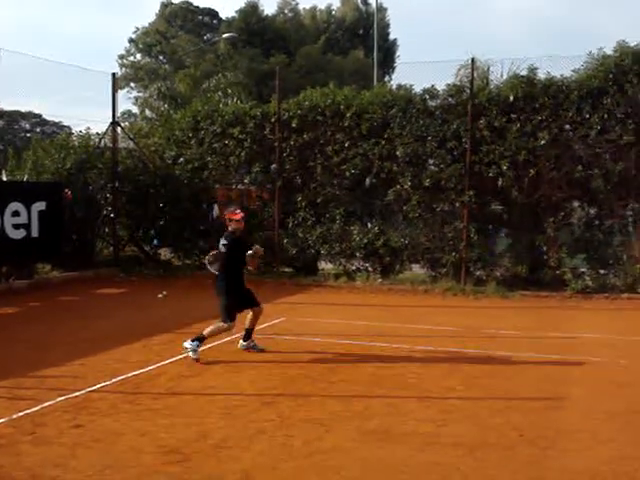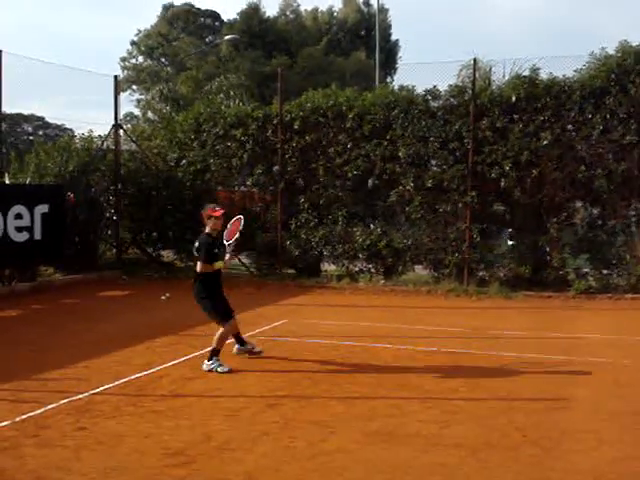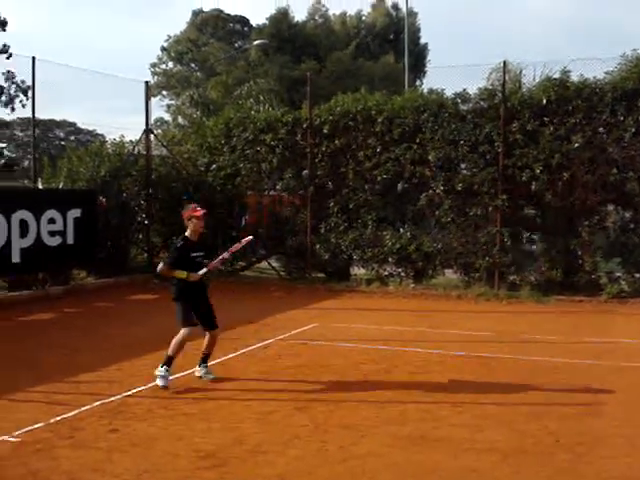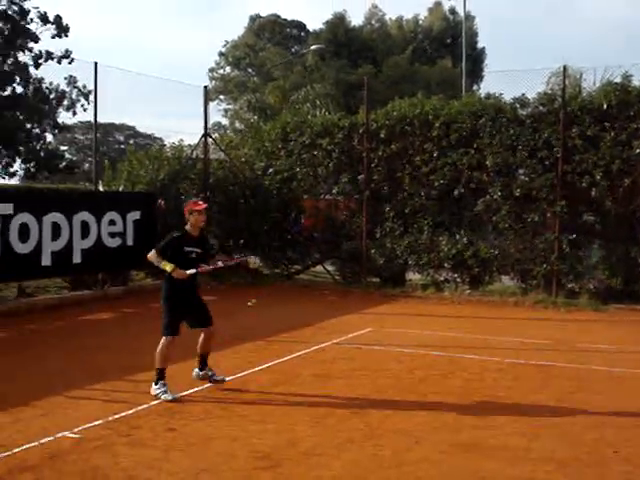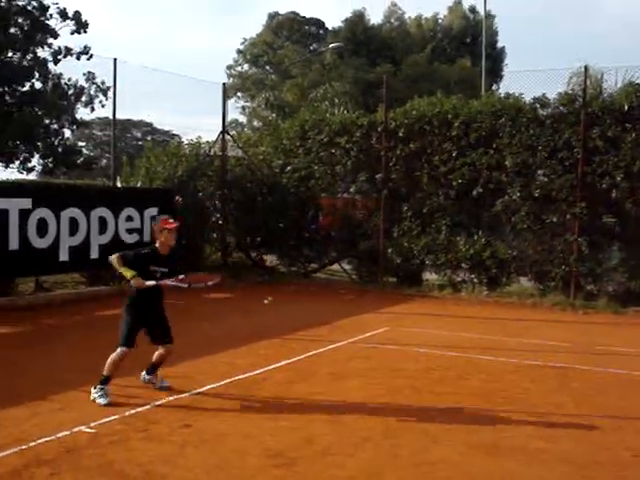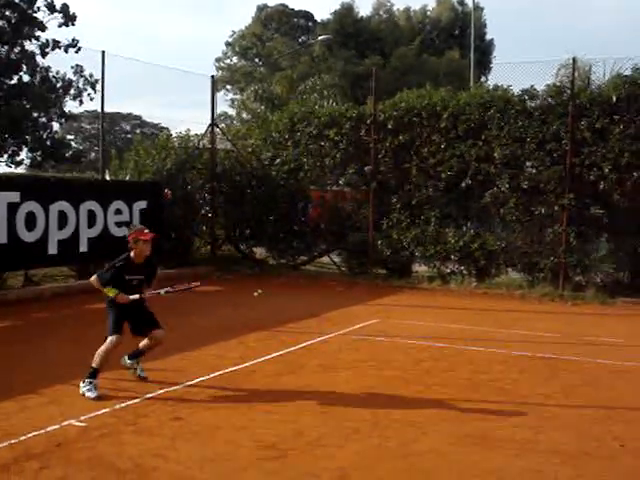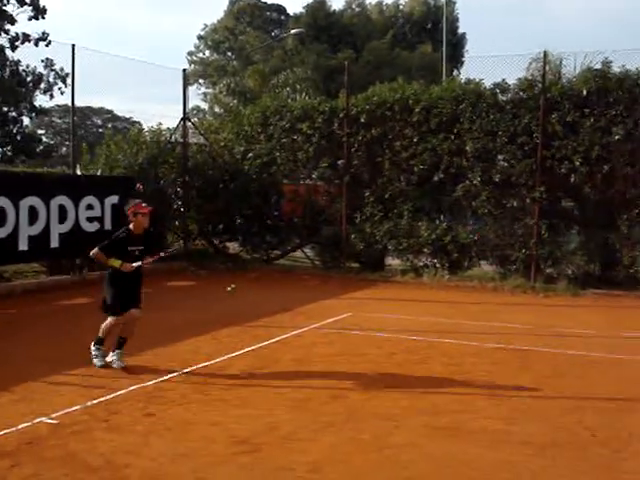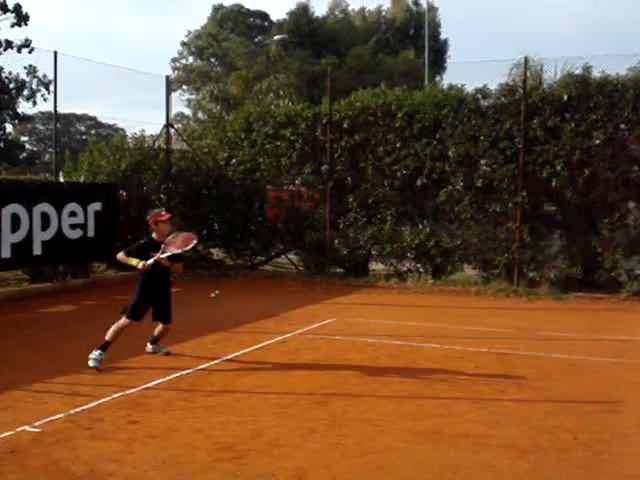
dt=0.3s
person 1, frame 1
left shoulder: (228, 238)
right shoulder: (237, 238)
left elbow: (214, 257)
right elbow: (258, 251)
right wrist: (253, 255)
left hip: (236, 284)
right hip: (227, 287)
left knee: (257, 309)
right knee: (227, 324)
left ankle: (247, 341)
right ankle: (193, 343)
person 1, frame 2
left shoulder: (214, 239)
right shoulder: (205, 242)
right elbow: (201, 268)
left wrist: (223, 260)
right wrist: (221, 263)
left hip: (214, 288)
right hip: (205, 291)
left knee: (230, 320)
right knee: (227, 325)
left ankle: (241, 344)
right ankle: (211, 360)
person 1, frame 3
left shoulder: (201, 243)
right shoulder: (180, 246)
right elbow: (162, 269)
right wrist: (185, 275)
left hip: (201, 295)
right hip: (184, 295)
left knee: (213, 332)
right knee: (188, 331)
left ankle: (202, 366)
right ankle: (164, 368)
person 1, frame 4
left shoulder: (203, 240)
right shoulder: (176, 239)
left elbow: (207, 262)
right elbow: (152, 256)
left wrist: (217, 261)
right wrist: (172, 268)
left hip: (191, 293)
right hip: (173, 295)
left knee: (208, 330)
right knee: (169, 338)
left ankle: (202, 369)
right ankle: (159, 383)
person 1, frame 5
left shoulder: (173, 258)
right shoulder: (143, 255)
right elbow: (114, 259)
right wrist: (132, 276)
left hip: (154, 306)
right hip: (135, 306)
left knee: (167, 347)
right knee: (125, 349)
left ankle: (150, 374)
right ankle: (99, 388)
person 1, frame 6
left shoulder: (150, 265)
right shoulder: (119, 265)
right elbow: (94, 280)
left wrist: (144, 292)
right wrist: (115, 294)
left hip: (137, 303)
right hip: (118, 305)
left knee: (158, 335)
right knee: (114, 340)
left ankle: (132, 359)
right ankle: (89, 381)
person 1, frame 7
left shoulder: (147, 236)
right shoulder: (121, 237)
left elbow: (148, 255)
right elbow: (95, 254)
left wrist: (147, 259)
right wrist: (117, 264)
left hip: (134, 280)
right hip: (116, 281)
left knee: (134, 315)
right knee: (114, 319)
left ankle: (116, 352)
right ankle: (97, 346)
person 1, frame 8
right shoulder: (144, 244)
left elbow: (178, 268)
right elbow: (120, 256)
left wrist: (167, 263)
right wrist: (137, 263)
left hip: (162, 288)
right hip: (145, 287)
left knee: (166, 325)
right knee: (126, 321)
left ankle: (153, 344)
right ankle: (99, 352)
